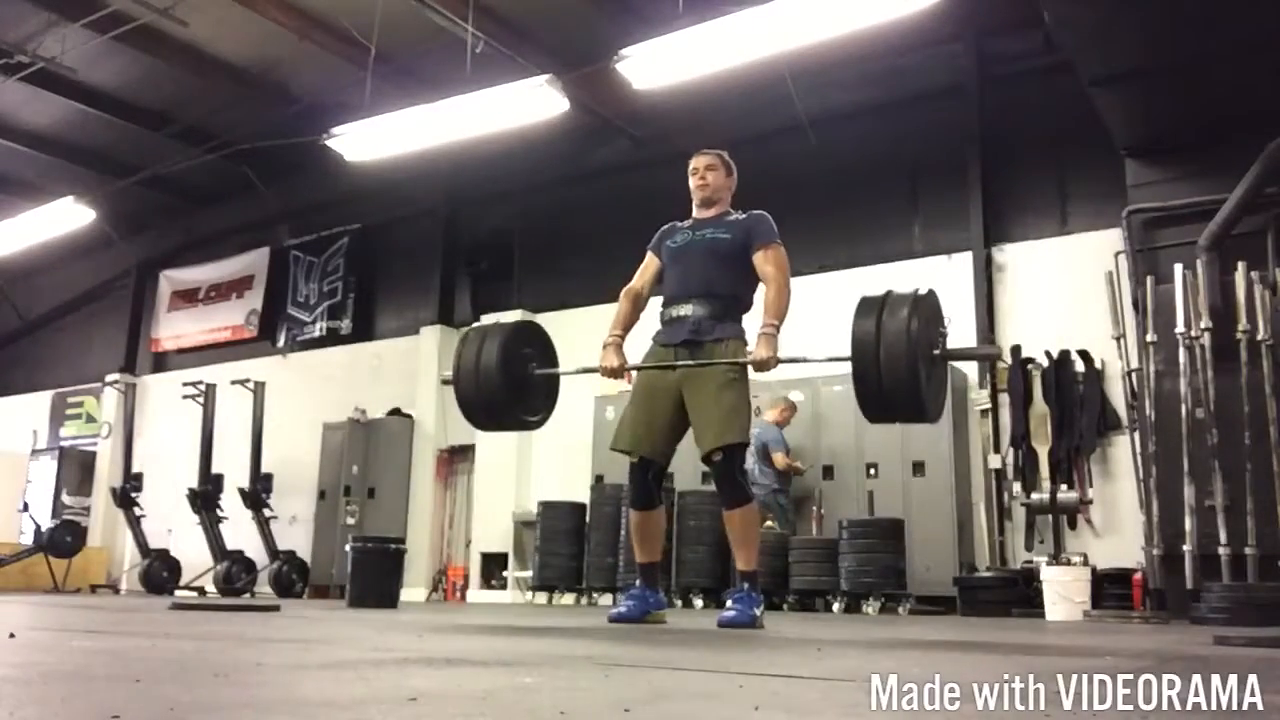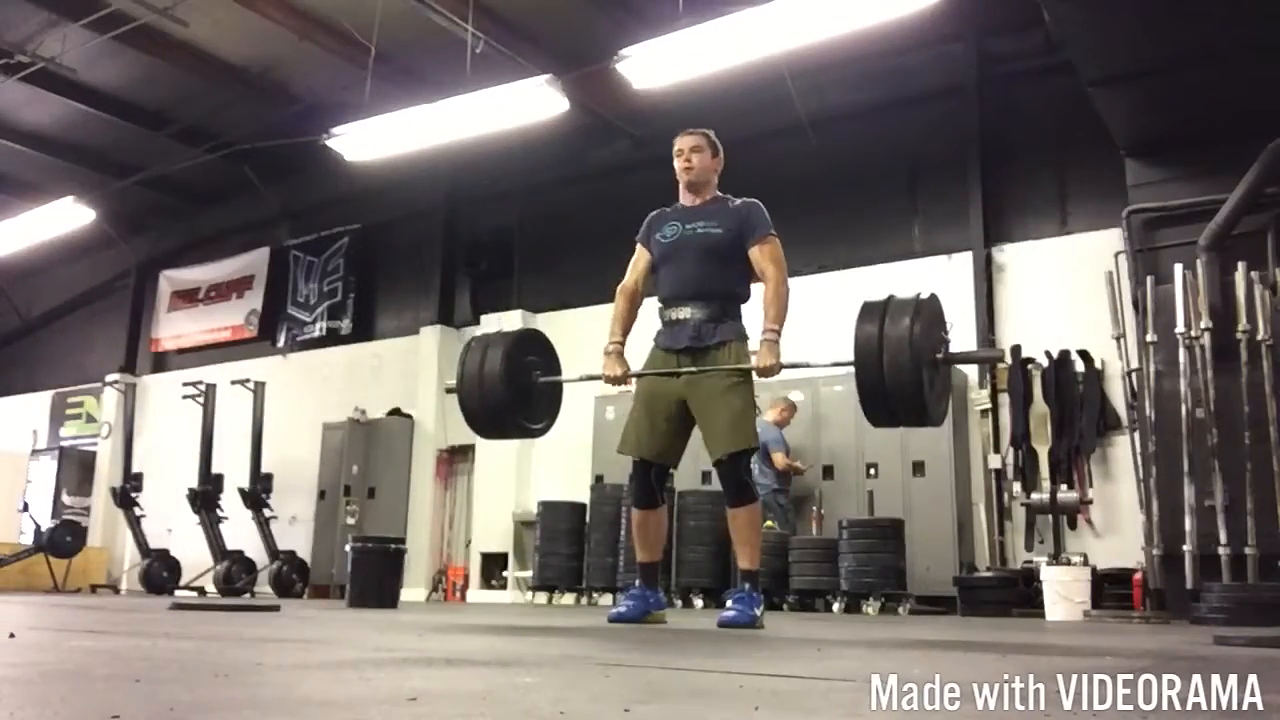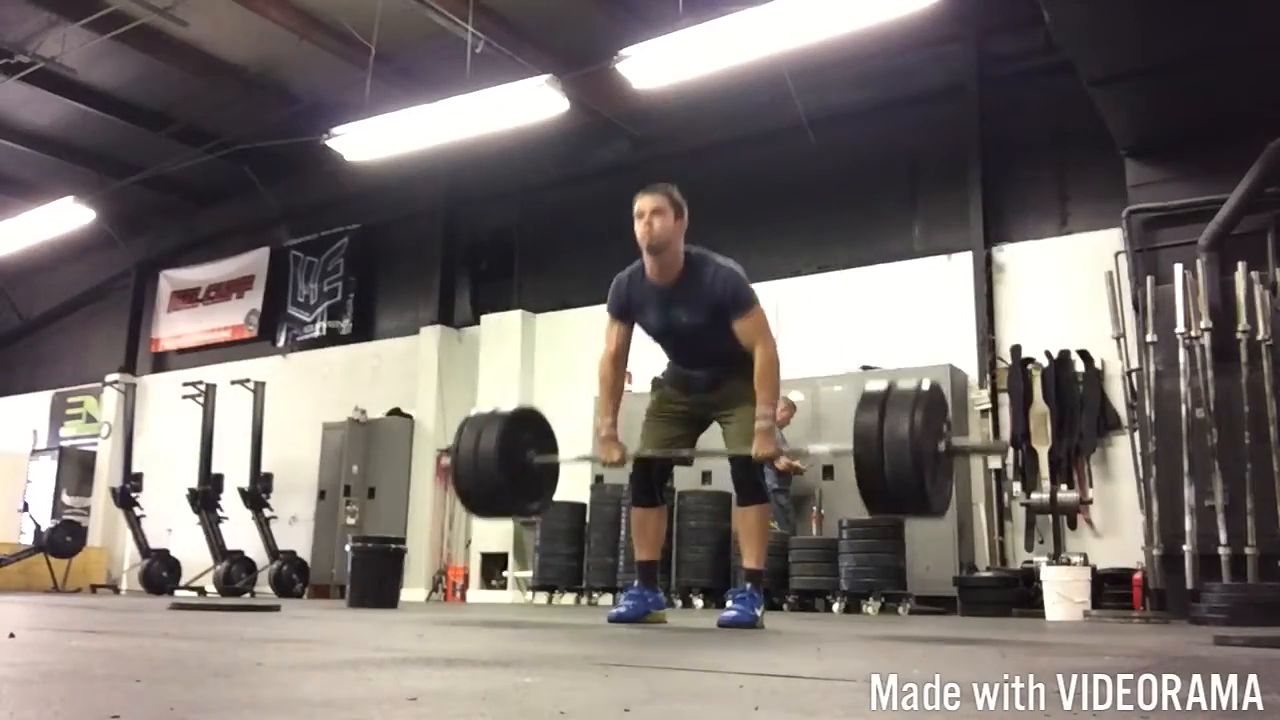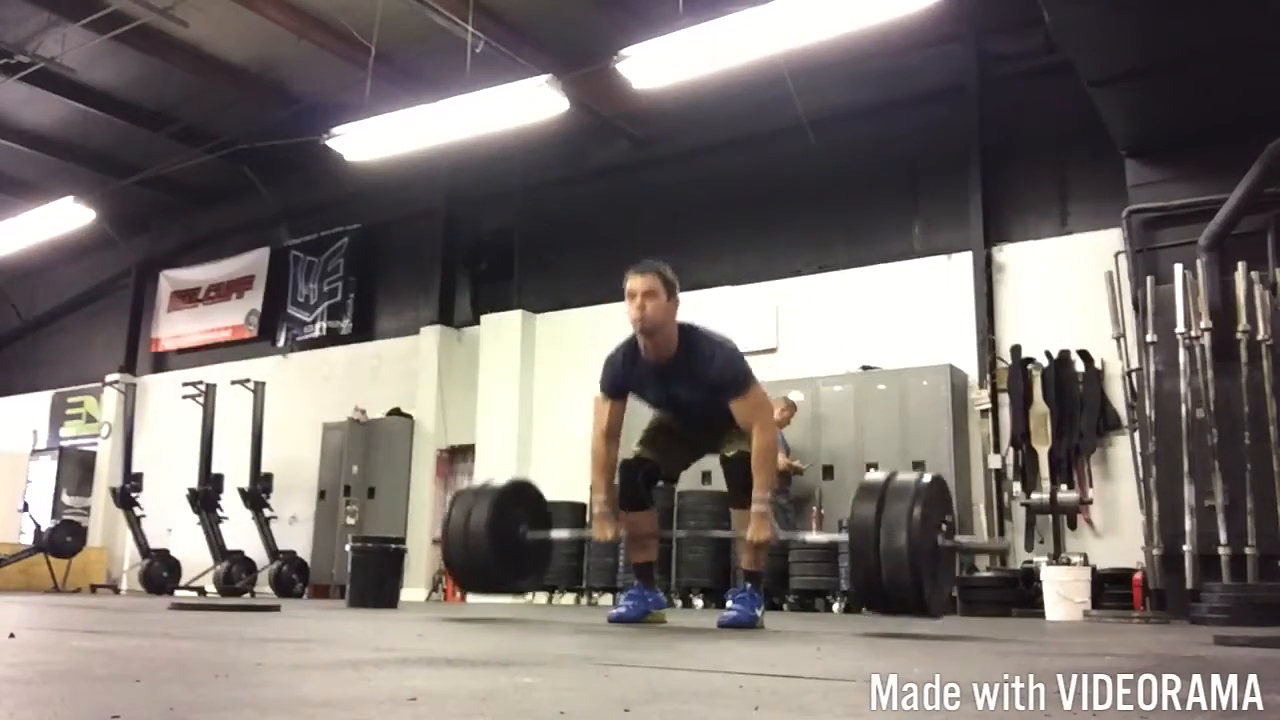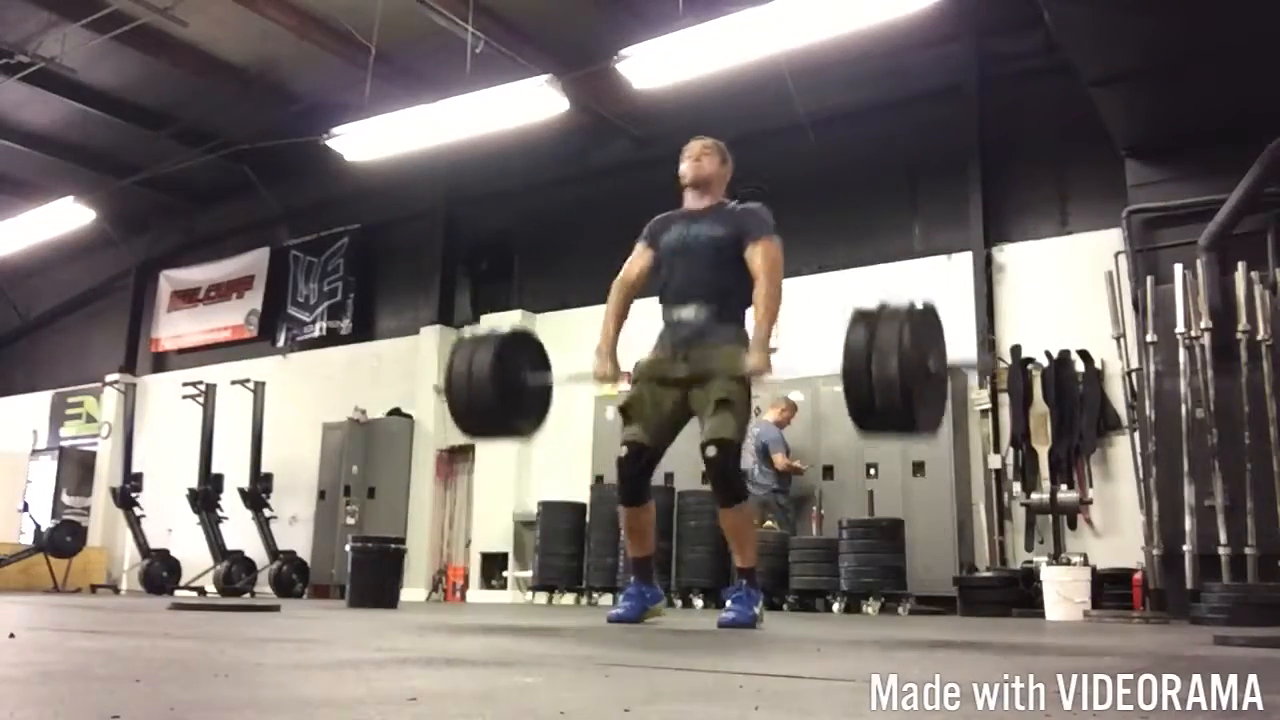
dt=0.5s
person 1, frame 1
left shoulder: (752, 225)
right shoulder: (669, 234)
left elbow: (777, 280)
right elbow: (636, 289)
left wrist: (767, 335)
right wrist: (613, 341)
left hip: (718, 347)
right hip: (663, 351)
left knee: (726, 466)
right knee: (642, 471)
left ankle: (747, 593)
right ankle: (648, 590)
person 1, frame 2
left shoulder: (743, 213)
right shoulder: (657, 222)
left elbow: (774, 277)
right elbow: (630, 286)
left wrist: (770, 341)
right wrist: (614, 348)
left hip: (721, 350)
right hip: (664, 353)
left knee: (733, 466)
right knee: (645, 472)
left ankle: (748, 592)
right ankle: (647, 589)
person 1, frame 3
left shoulder: (719, 278)
right shoulder: (627, 288)
left elbow: (763, 349)
right elbow: (612, 358)
left wrist: (765, 426)
right wrist: (607, 430)
left hip: (735, 380)
right hip: (680, 384)
left knee: (747, 466)
right knee: (646, 469)
left ankle: (749, 593)
right ankle: (647, 590)
person 1, frame 4
left shoulder: (715, 355)
right shoulder: (621, 363)
left elbow: (763, 427)
right elbow: (605, 435)
left wrist: (761, 510)
right wrist: (602, 508)
left hip: (732, 423)
right hip: (678, 423)
left knee: (741, 465)
right knee: (632, 472)
left ankle: (749, 593)
right ankle: (645, 590)
person 1, frame 5
left shoulder: (746, 216)
right shoulder: (662, 225)
left elbow: (769, 277)
right elbow: (625, 283)
left wrist: (759, 345)
right wrist: (605, 347)
left hip: (721, 355)
right hip: (666, 353)
left knee: (721, 465)
right knee: (631, 464)
left ankle: (747, 591)
right ankle: (644, 587)
